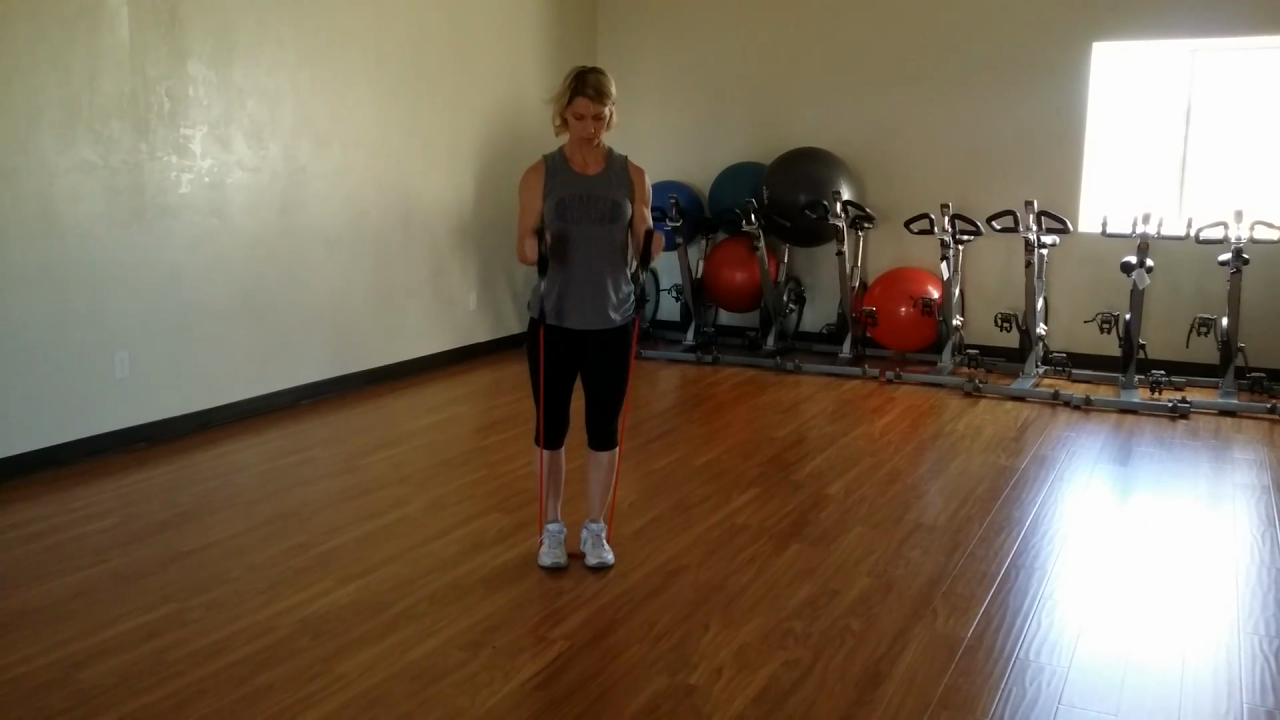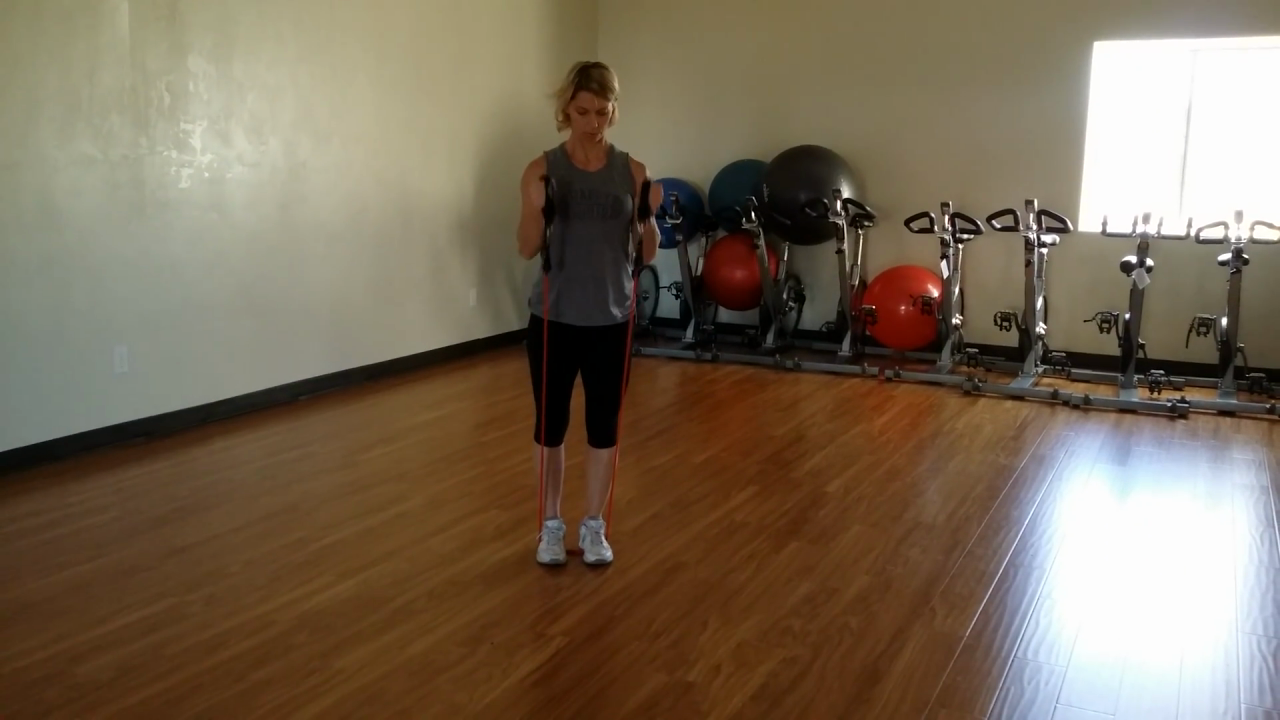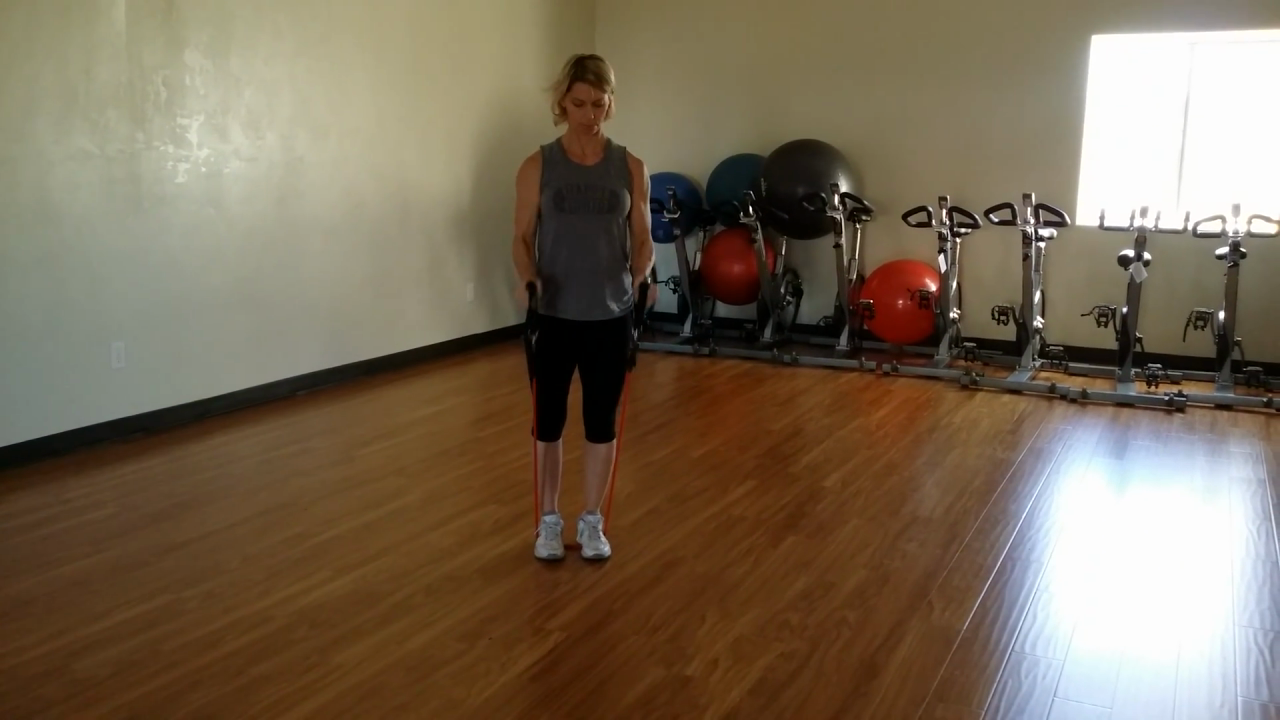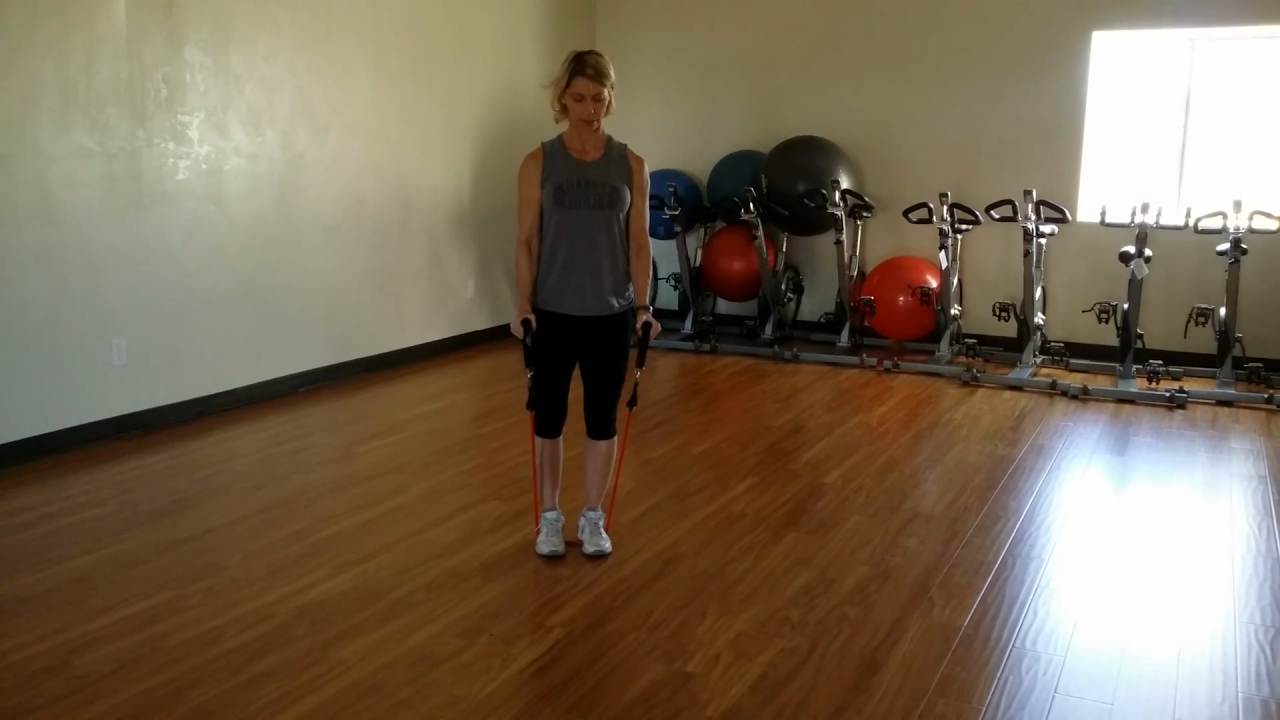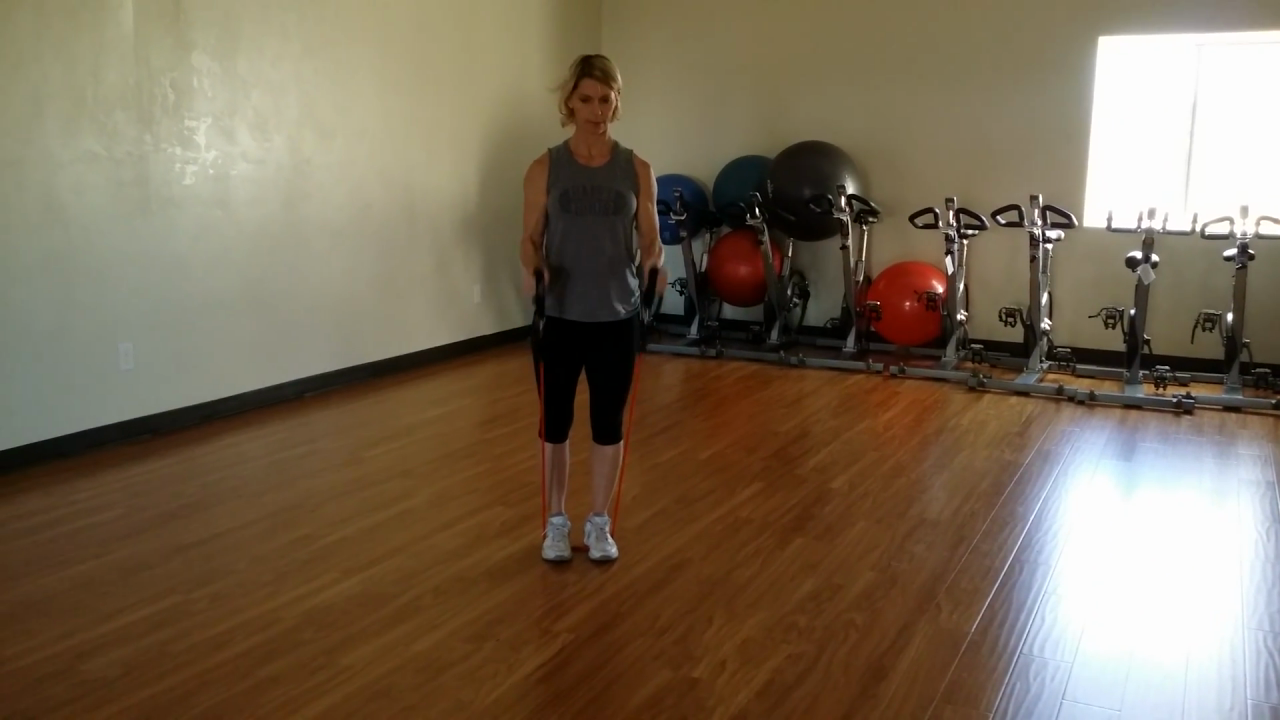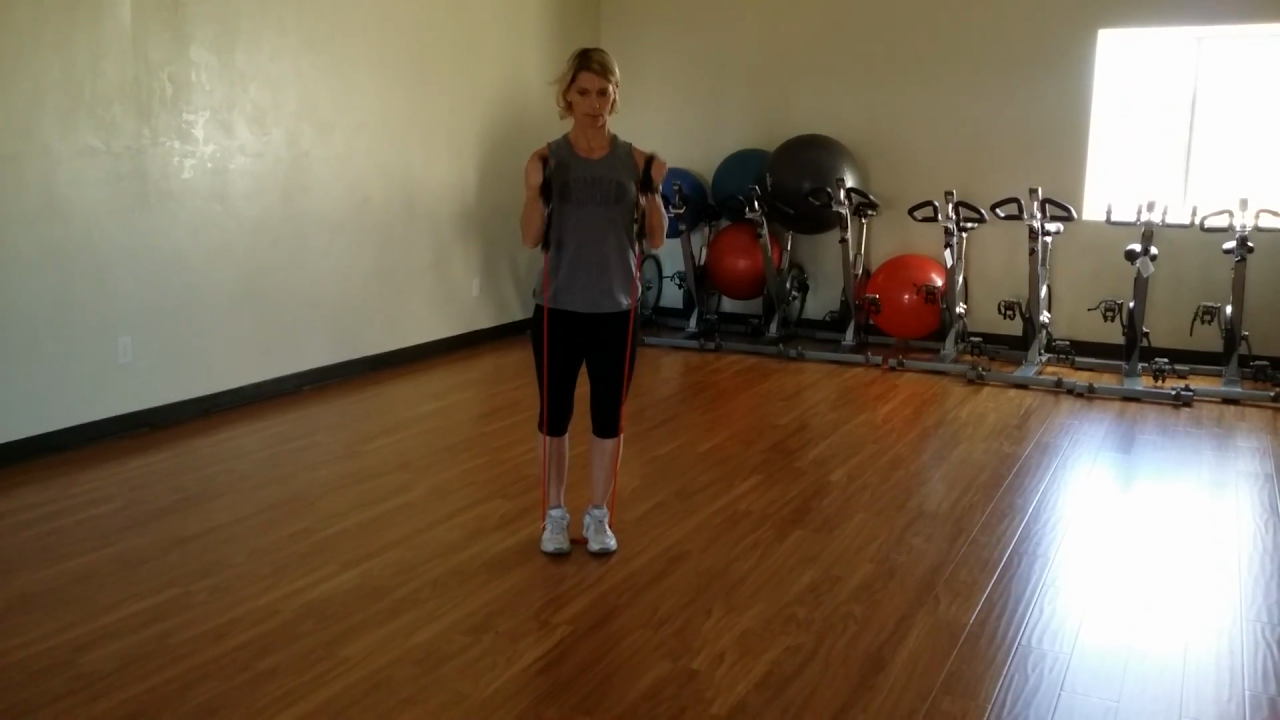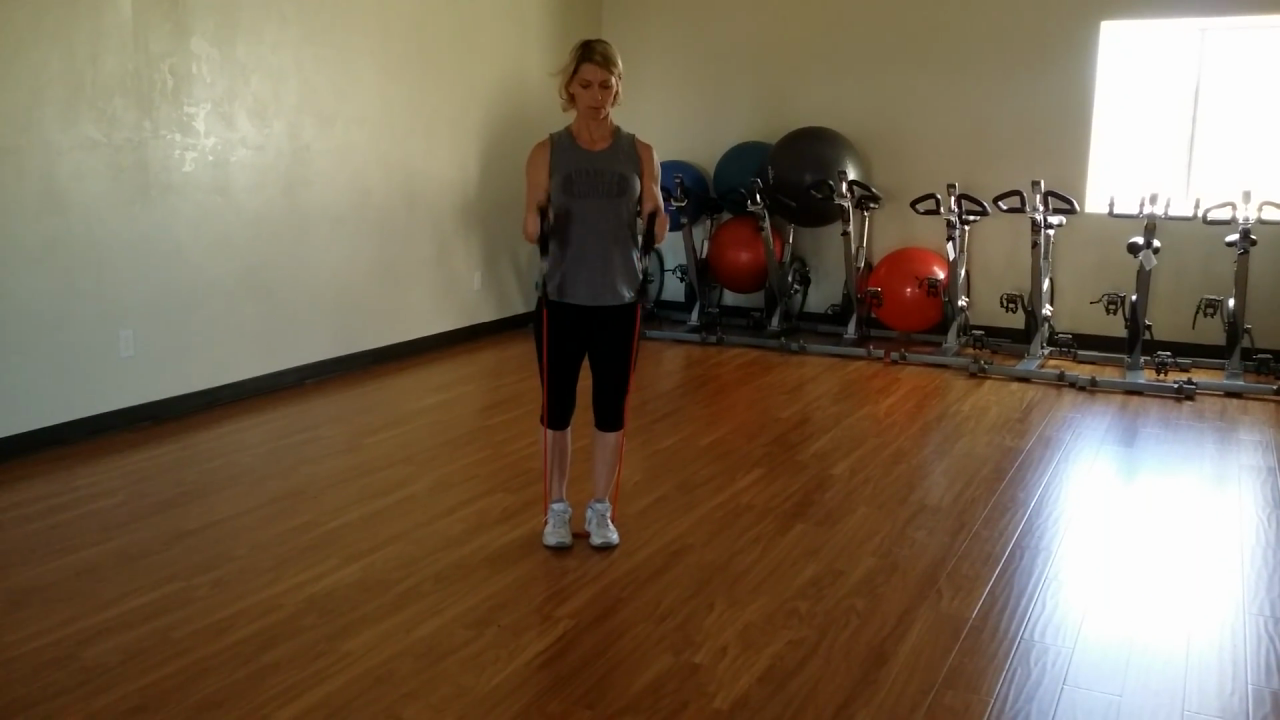
dt=0.4s
person 1, frame 1
left shoulder: (631, 176)
right shoulder: (540, 174)
left elbow: (640, 254)
right elbow: (524, 253)
left wrist: (649, 247)
right wrist: (528, 247)
left hip: (612, 324)
right hip: (553, 323)
left knee: (603, 429)
right knee: (551, 429)
left ankle: (595, 529)
right ankle: (552, 528)
person 1, frame 2
left shoulder: (632, 171)
right shoulder: (542, 168)
left elbow: (646, 252)
right elbow: (526, 248)
left wrist: (649, 222)
right wrist: (535, 213)
left hip: (611, 320)
right hip: (553, 318)
left knee: (603, 426)
right knee: (550, 425)
left ankle: (593, 527)
right ankle: (550, 525)
person 1, frame 3
left shoulder: (630, 167)
right shoulder: (538, 165)
left elbow: (642, 238)
right elbow: (522, 236)
left wrist: (641, 276)
right wrist: (527, 278)
left hip: (611, 316)
right hip: (552, 316)
left knee: (601, 421)
right knee: (548, 420)
left ankle: (592, 522)
right ankle: (549, 520)
person 1, frame 4
left shoulder: (630, 164)
right shoulder: (539, 162)
left elbow: (639, 241)
right elbow: (526, 241)
left wrist: (642, 304)
right wrist: (523, 305)
left hip: (610, 314)
right hip: (552, 313)
left knee: (602, 418)
right knee: (548, 417)
left ankle: (593, 518)
right ankle: (550, 517)
person 1, frame 5
left shoulder: (637, 169)
right shoulder: (545, 167)
left elbow: (649, 239)
right elbow: (531, 238)
left wrist: (652, 262)
right wrist: (532, 266)
left hip: (617, 318)
right hip: (558, 318)
left knee: (608, 423)
right knee: (555, 423)
left ankle: (599, 523)
right ankle: (556, 521)
person 1, frame 6
left shoulder: (635, 160)
right shoulder: (548, 158)
left elbow: (655, 240)
right elbow: (529, 239)
left wrist: (653, 192)
right wrist: (536, 191)
left hip: (616, 309)
right hip: (558, 309)
left knee: (608, 416)
right knee: (555, 415)
left ankle: (598, 515)
right ankle: (554, 514)
person 1, frame 7
left shoulder: (640, 153)
right shoulder: (547, 152)
left elbow: (653, 224)
right elbow: (531, 222)
left wrist: (655, 225)
right wrist: (534, 227)
left hip: (620, 302)
right hip: (561, 301)
left knee: (611, 409)
right knee: (558, 408)
left ankle: (600, 510)
right ankle: (557, 508)
